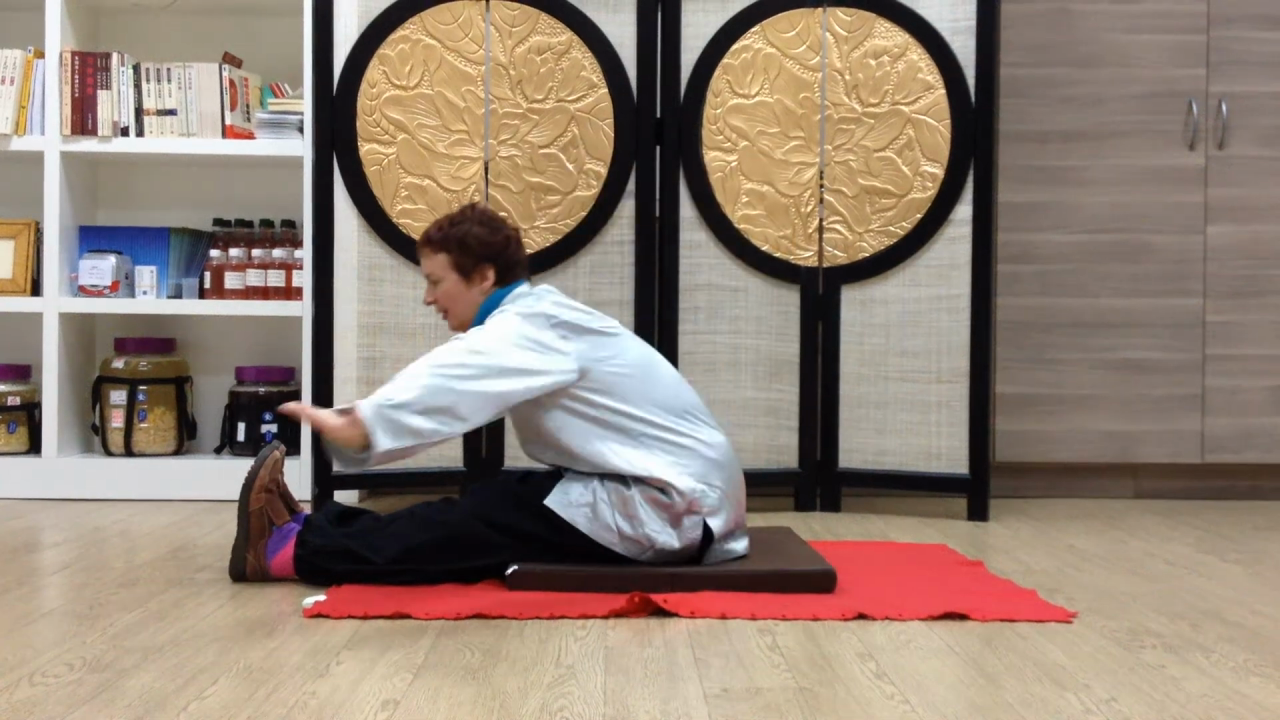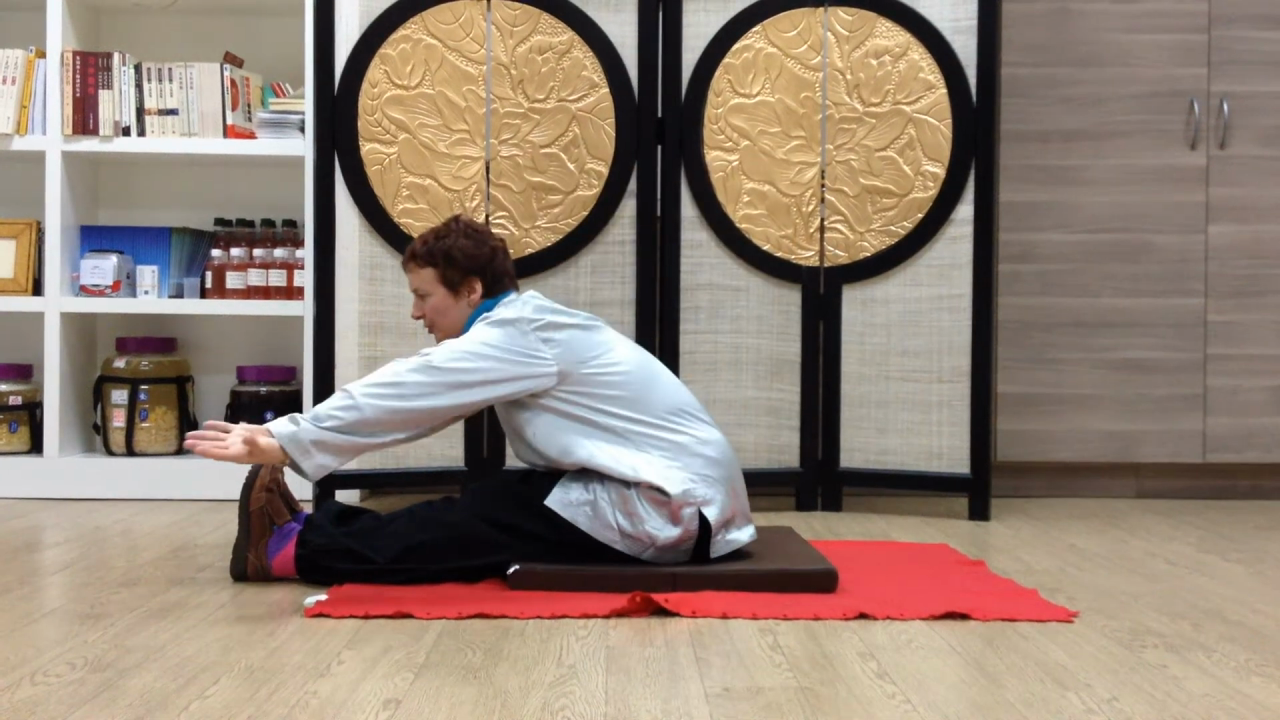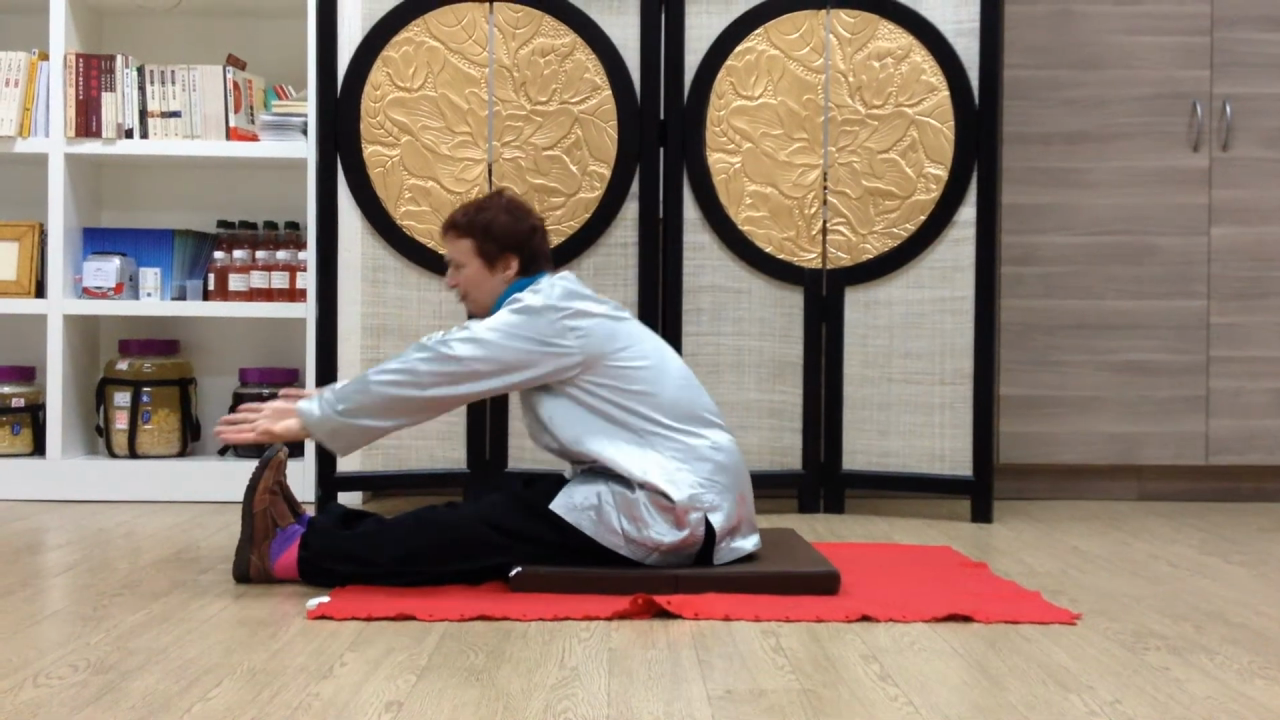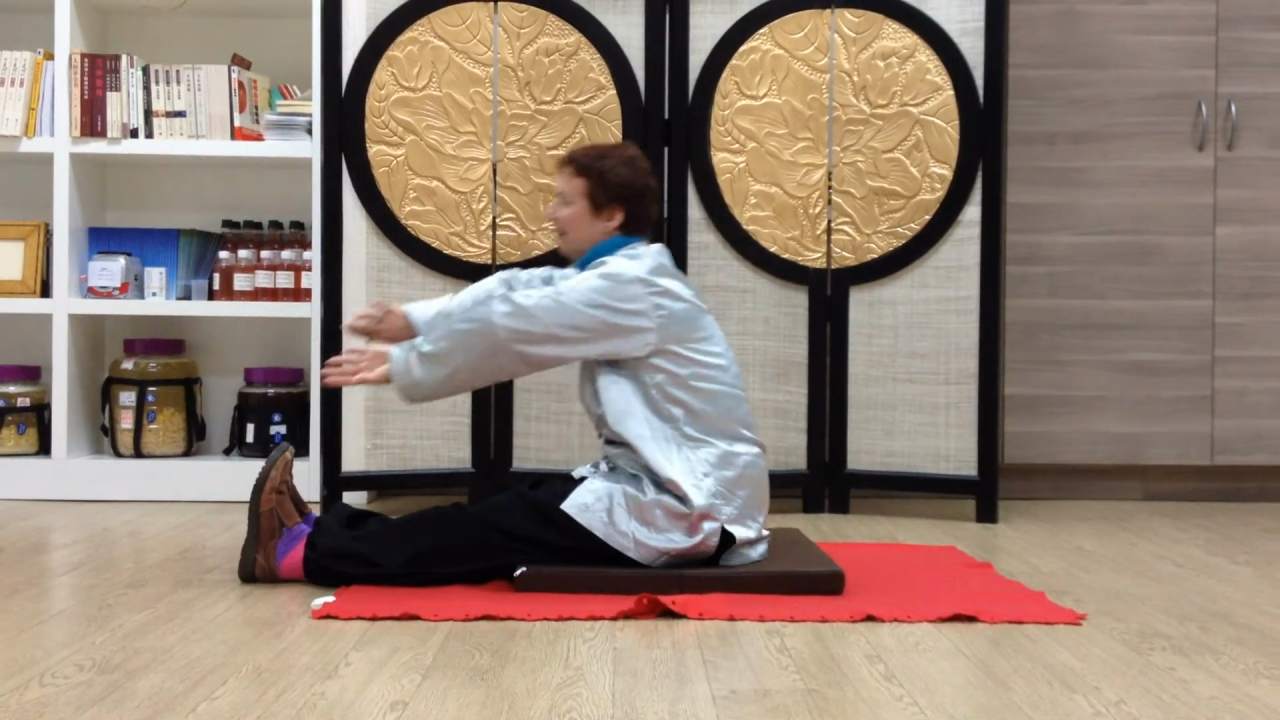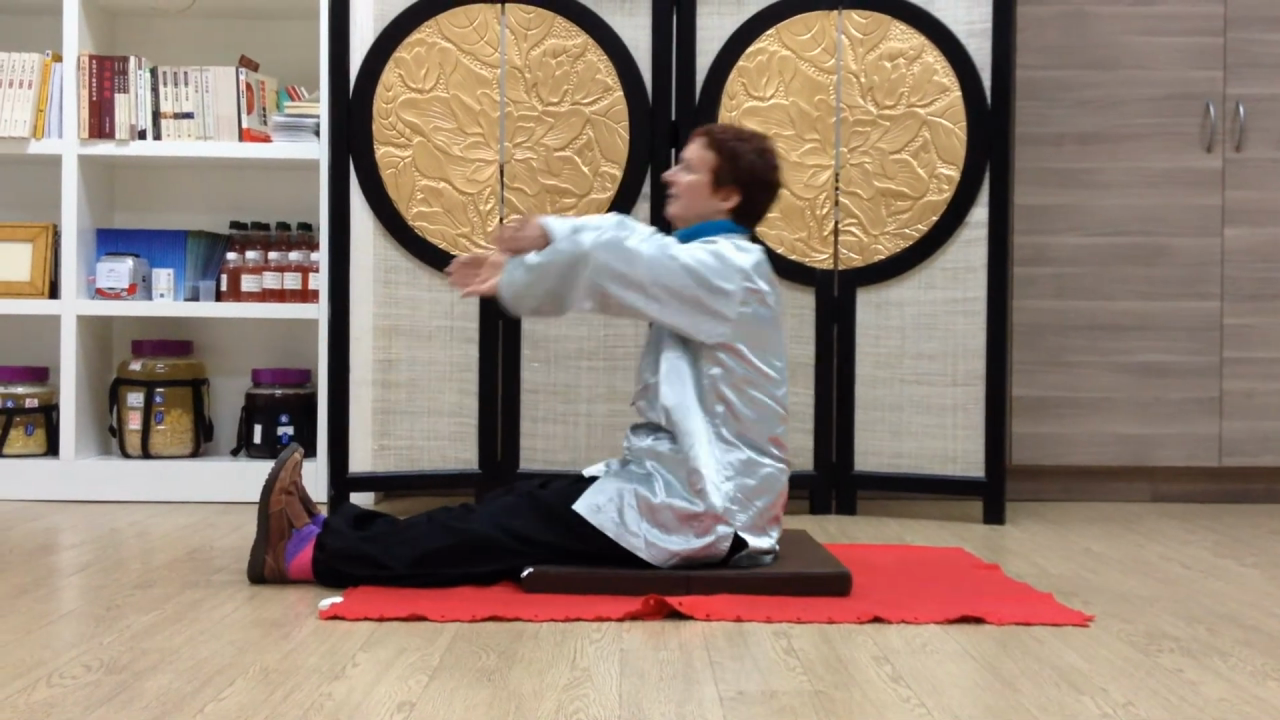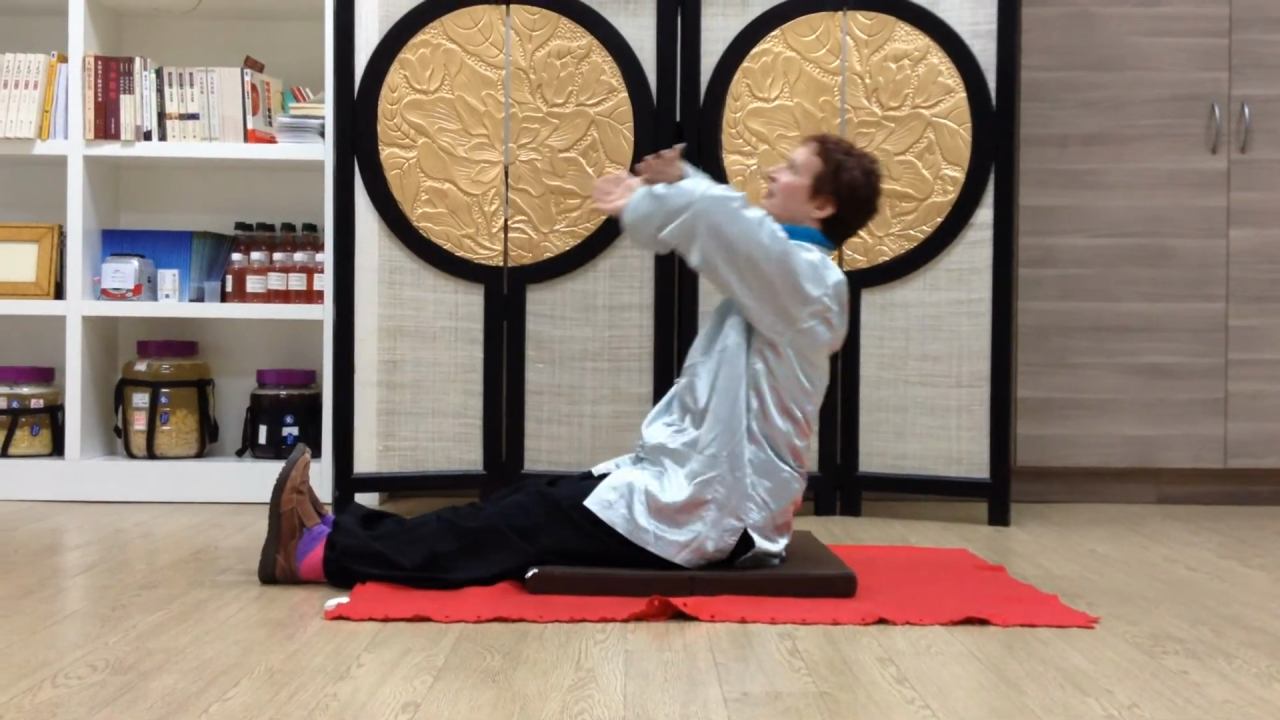
dt=0.4s
person 1, frame 1
left shoulder: (529, 329)
right shoulder: (538, 315)
left elbow: (447, 384)
right elbow: (452, 383)
left wrist: (362, 426)
left hip: (669, 509)
right hip: (673, 494)
left knee: (478, 524)
right knee: (488, 504)
left ankle: (294, 551)
right ankle: (314, 531)
person 1, frame 2
left shoulder: (518, 335)
right shoulder: (522, 326)
left elbow: (407, 392)
right elbow: (417, 396)
left wrist: (284, 440)
right wrist: (288, 437)
left hip: (667, 507)
right hip: (671, 490)
left knee: (474, 526)
right knee: (483, 504)
left ankle: (293, 550)
right ankle: (311, 531)
person 1, frame 3
left shoulder: (548, 317)
right shoulder: (550, 305)
left elbow: (431, 371)
right elbow: (442, 359)
left wrist: (313, 415)
right wrist: (321, 404)
left hip: (673, 509)
right hip: (668, 491)
left knee: (482, 531)
right knee: (491, 510)
left ankle: (296, 552)
right ankle: (317, 534)
person 1, frame 4
left shoulder: (632, 285)
right shoulder: (627, 271)
left elbow: (509, 327)
right elbow: (519, 290)
left wrist: (404, 364)
right wrist: (411, 319)
left hip: (687, 509)
right hip: (680, 486)
left knee: (497, 532)
right knee: (506, 510)
left ankle: (301, 551)
right ankle: (319, 533)
person 1, frame 5
left shoulder: (728, 270)
right shoulder: (715, 262)
left elbow: (607, 258)
right elbow: (626, 246)
left wrist: (516, 271)
right wrist: (541, 239)
left hip: (702, 510)
right hip: (693, 486)
left knee: (505, 530)
right knee: (514, 508)
left ankle: (311, 552)
right ankle: (326, 532)
person 1, frame 6
left shoulder: (803, 279)
right shoulder: (792, 276)
left elbow: (719, 218)
right elbow: (721, 226)
left wrist: (654, 196)
right wrist: (656, 194)
left hip: (706, 513)
right hip: (693, 488)
left knee: (515, 529)
right knee: (521, 507)
left ankle: (322, 553)
right ankle: (337, 532)
